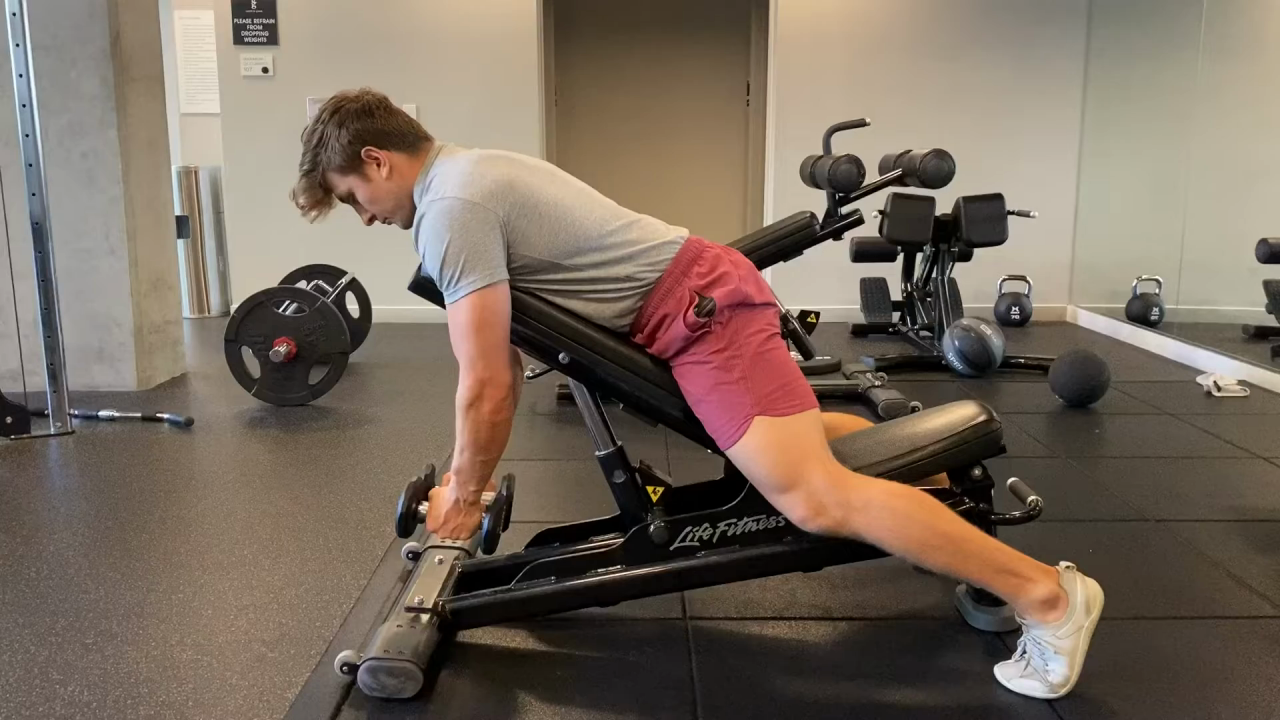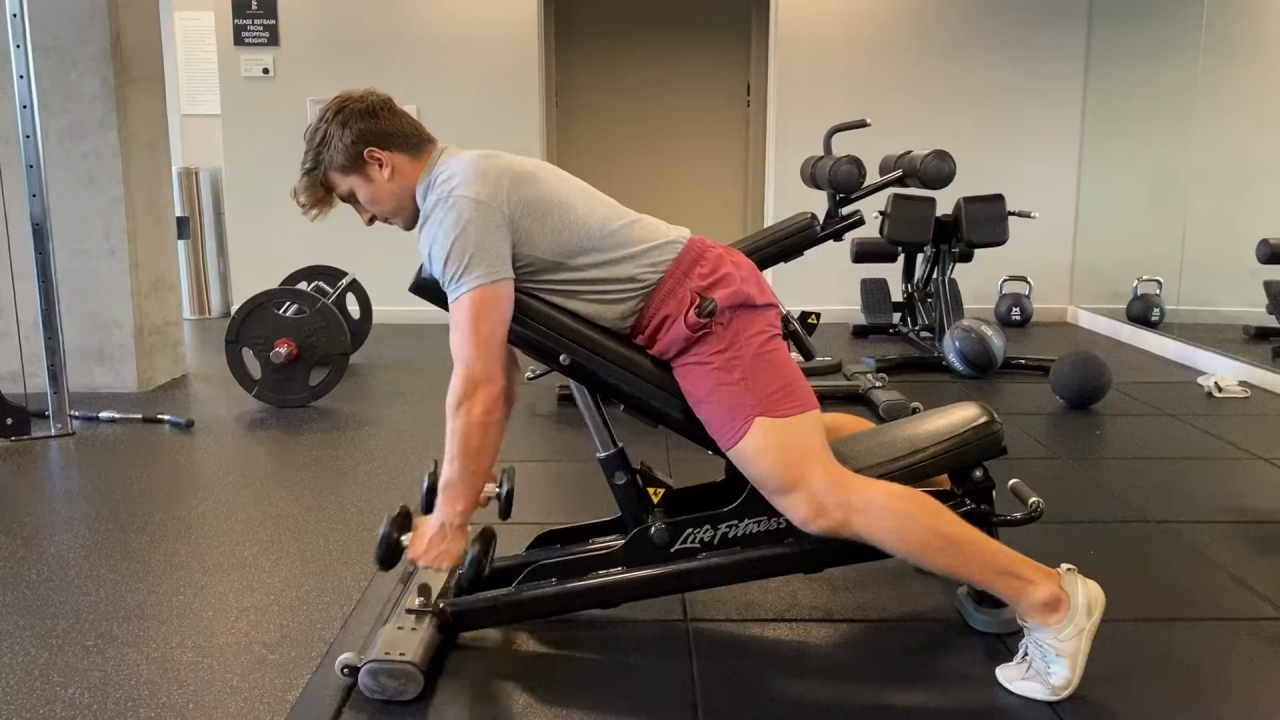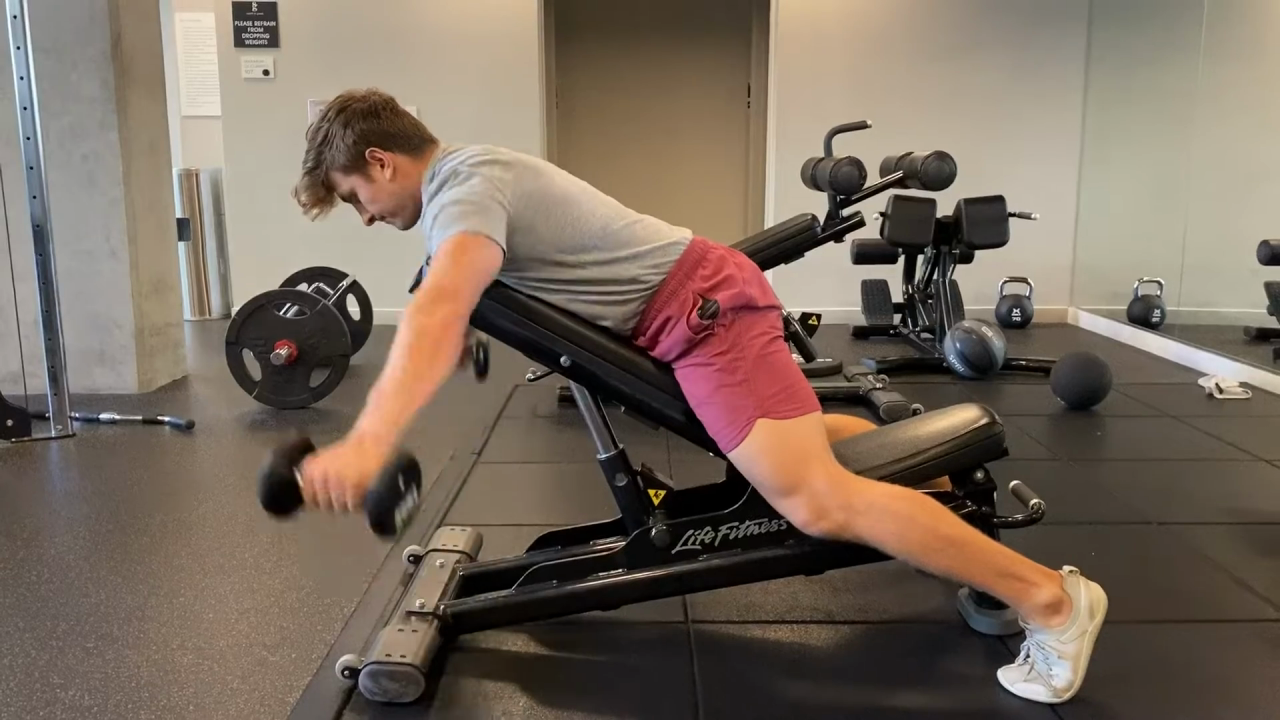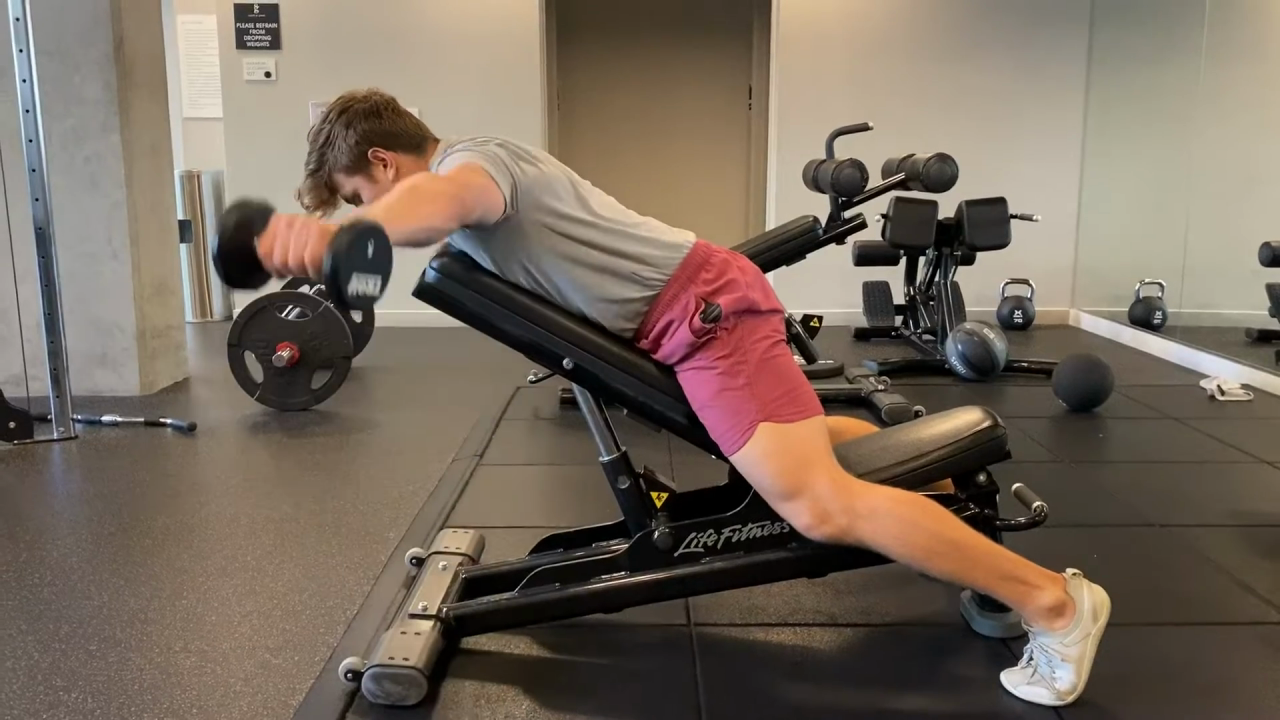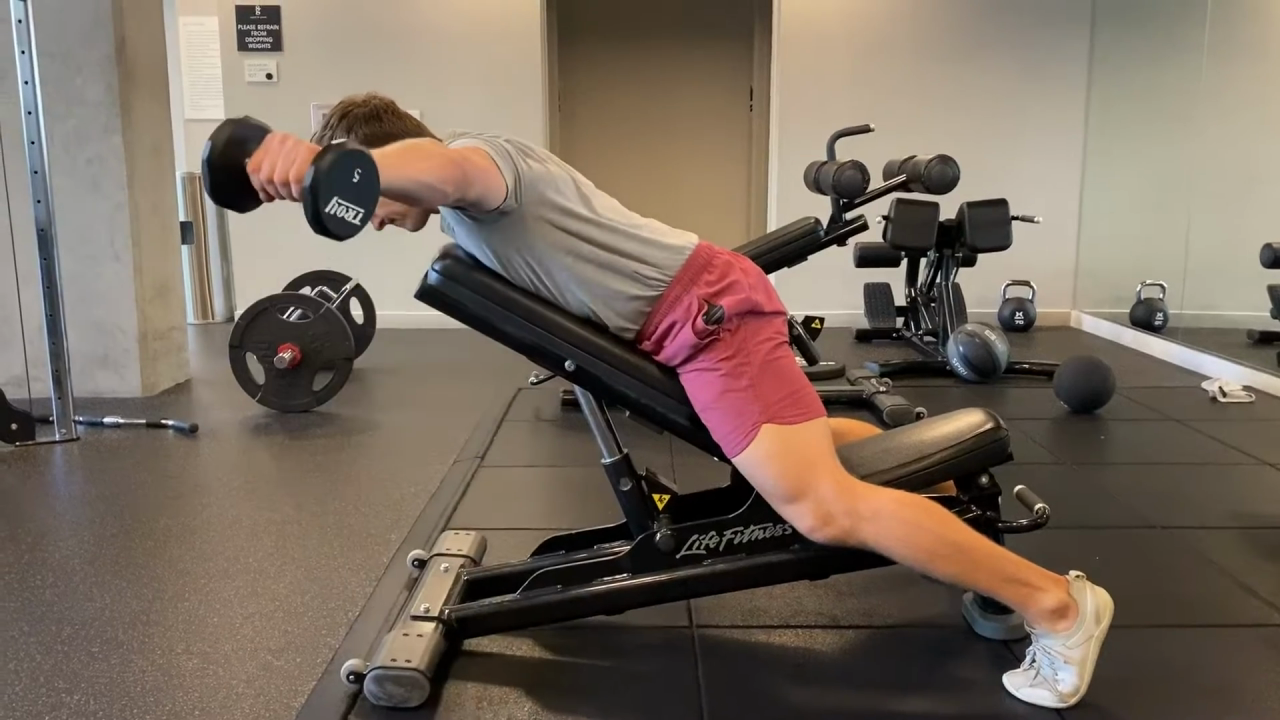
dt=0.3s
person 1, frame 1
left shoulder: (450, 212)
right shoulder: (473, 173)
left elbow: (487, 385)
right elbow: (505, 352)
left wrist: (464, 496)
right wrist: (473, 469)
left hip: (699, 309)
right hip: (698, 291)
left knee: (815, 499)
right knee: (800, 435)
left ankle: (1046, 593)
person 1, frame 2
left shoulder: (456, 208)
right shoulder: (472, 175)
left elbow: (479, 384)
right elbow: (501, 353)
left wrist: (453, 517)
right wrist: (476, 471)
left hip: (701, 308)
right hip: (698, 294)
left knee: (815, 500)
right knee: (800, 437)
left ankle: (1047, 596)
person 1, frame 3
left shoulder: (460, 184)
right shoulder: (470, 177)
left elbow: (438, 313)
right elbow: (457, 302)
left wrist: (366, 446)
left hip: (702, 309)
right hip: (695, 297)
left knee: (817, 504)
right knee: (797, 437)
left ankle: (1050, 598)
person 1, frame 4
left shoulder: (465, 162)
right shoulder: (468, 173)
left elbow: (439, 204)
left wrist: (334, 237)
left hip: (702, 308)
right hip: (694, 303)
left knee: (818, 505)
right knee: (804, 437)
left ankle: (1053, 600)
person 1, frame 5
left shoulder: (474, 155)
right shoulder: (471, 173)
left elbow: (433, 162)
left wrist: (326, 167)
left hip: (705, 311)
right hip: (695, 306)
left knee: (822, 508)
right knee: (802, 438)
left ankle: (1057, 603)
